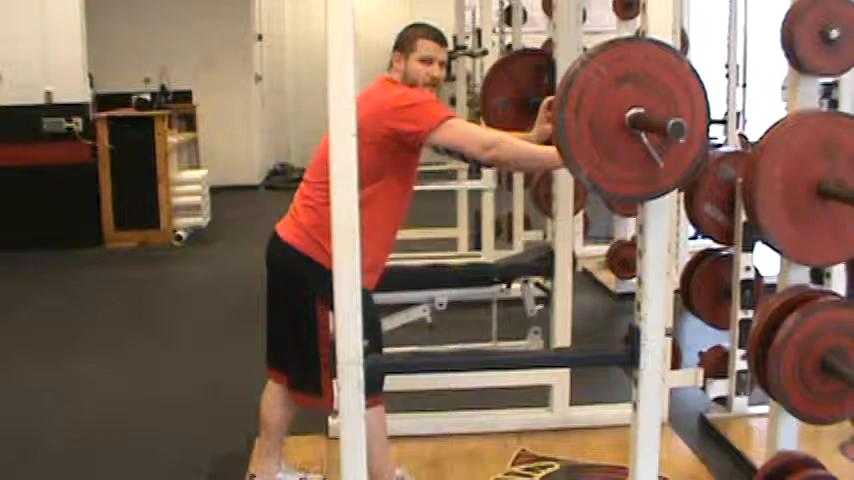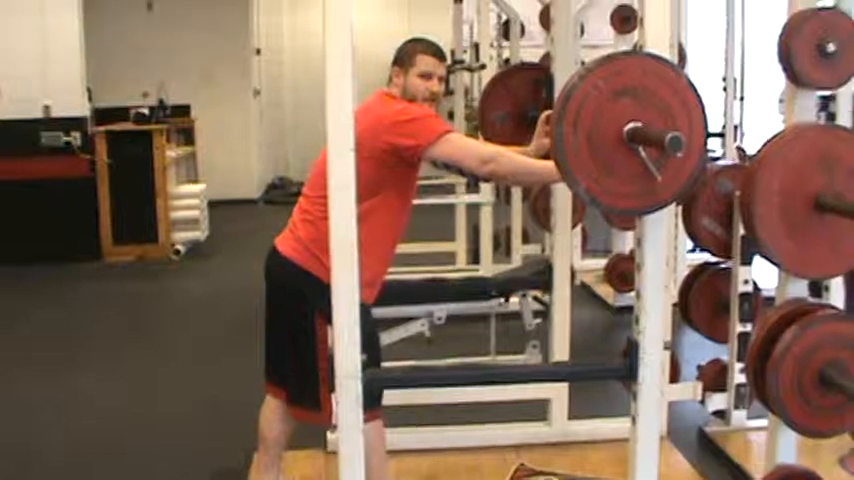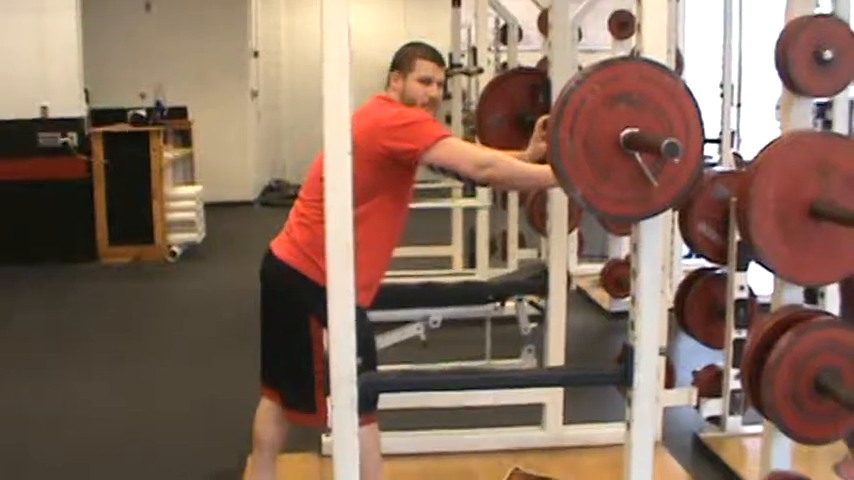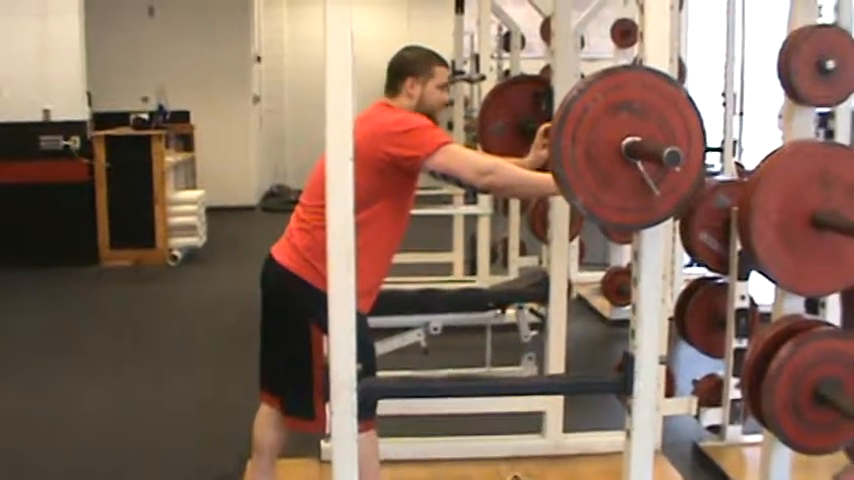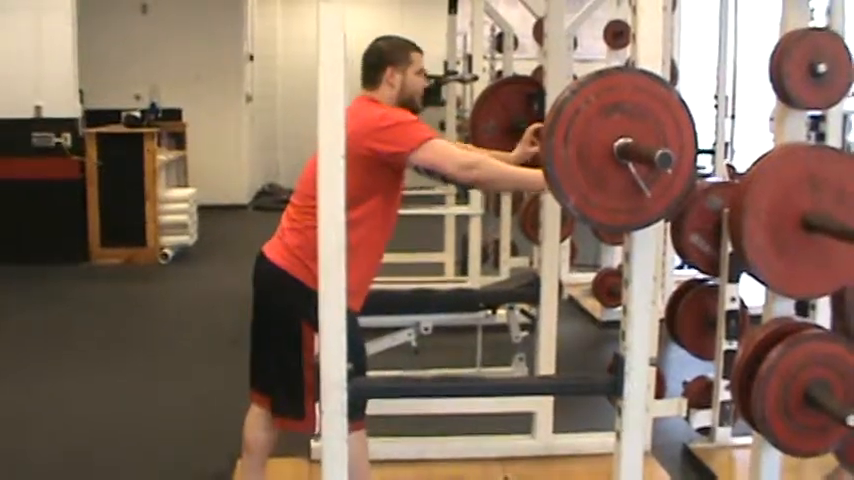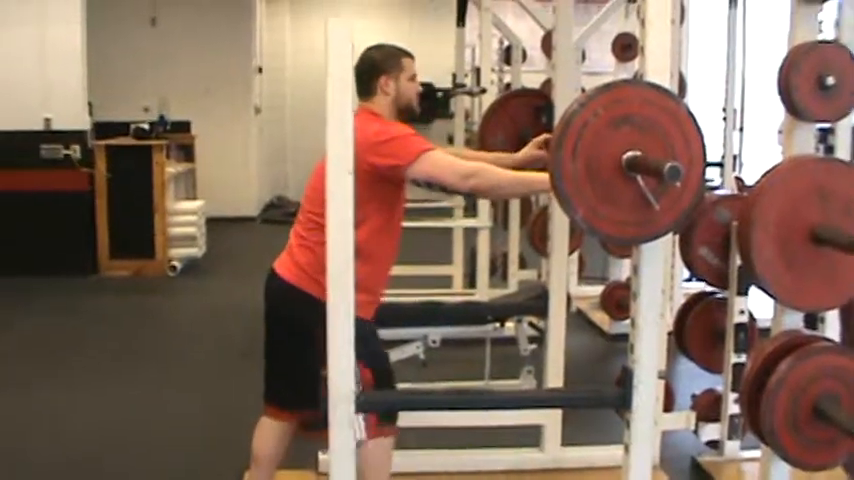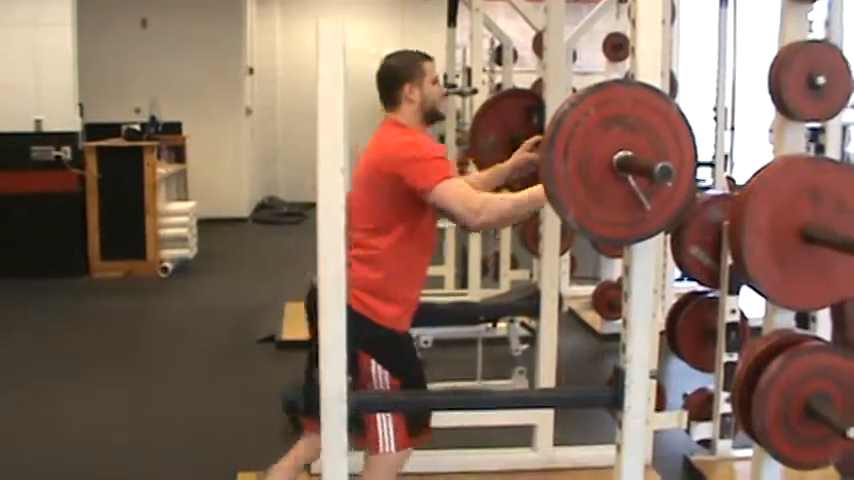
dt=0.3s
person 1, frame 1
left shoulder: (391, 101)
right shoulder: (402, 102)
left elbow: (470, 138)
right elbow: (486, 149)
left wrist: (532, 137)
left hip: (297, 248)
right hip: (318, 257)
left knee: (291, 369)
right knee: (362, 376)
person 1, frame 2
left shoulder: (390, 116)
right shoulder: (400, 117)
left elbow: (471, 152)
right elbow: (485, 164)
left wrist: (530, 152)
left hip: (296, 263)
right hip: (317, 273)
left knee: (289, 385)
right knee: (361, 392)
person 1, frame 3
left shoulder: (386, 120)
right shoulder: (397, 120)
left elbow: (467, 157)
right elbow: (482, 167)
left wrist: (527, 156)
left hip: (292, 265)
right hip: (314, 276)
left knee: (285, 388)
right knee: (356, 396)
person 1, frame 4
left shoulder: (386, 125)
right shoulder: (400, 127)
left elbow: (469, 163)
right elbow: (483, 174)
left wrist: (528, 164)
left hip: (292, 271)
right hip: (314, 281)
left knee: (283, 393)
right knee: (356, 403)
person 1, frame 5
left shoulder: (370, 119)
right shoulder: (384, 123)
left elbow: (450, 152)
right elbow: (468, 169)
left wrist: (513, 157)
left hip: (284, 270)
right hip: (306, 281)
left knee: (274, 394)
right knee: (345, 405)
person 1, frame 6
left shoulder: (371, 132)
right shoulder: (382, 138)
left elbow: (449, 157)
right elbow: (466, 178)
left wrist: (518, 158)
right wrist: (557, 180)
left hip: (295, 285)
right hip: (320, 297)
left knee: (284, 407)
right knee: (375, 419)
person 1, frame 7
left shoulder: (392, 142)
right shoulder: (413, 147)
left elbow: (455, 191)
right elbow: (476, 213)
left wrist: (511, 166)
left hip: (356, 303)
right hip: (363, 311)
right knee: (396, 433)
